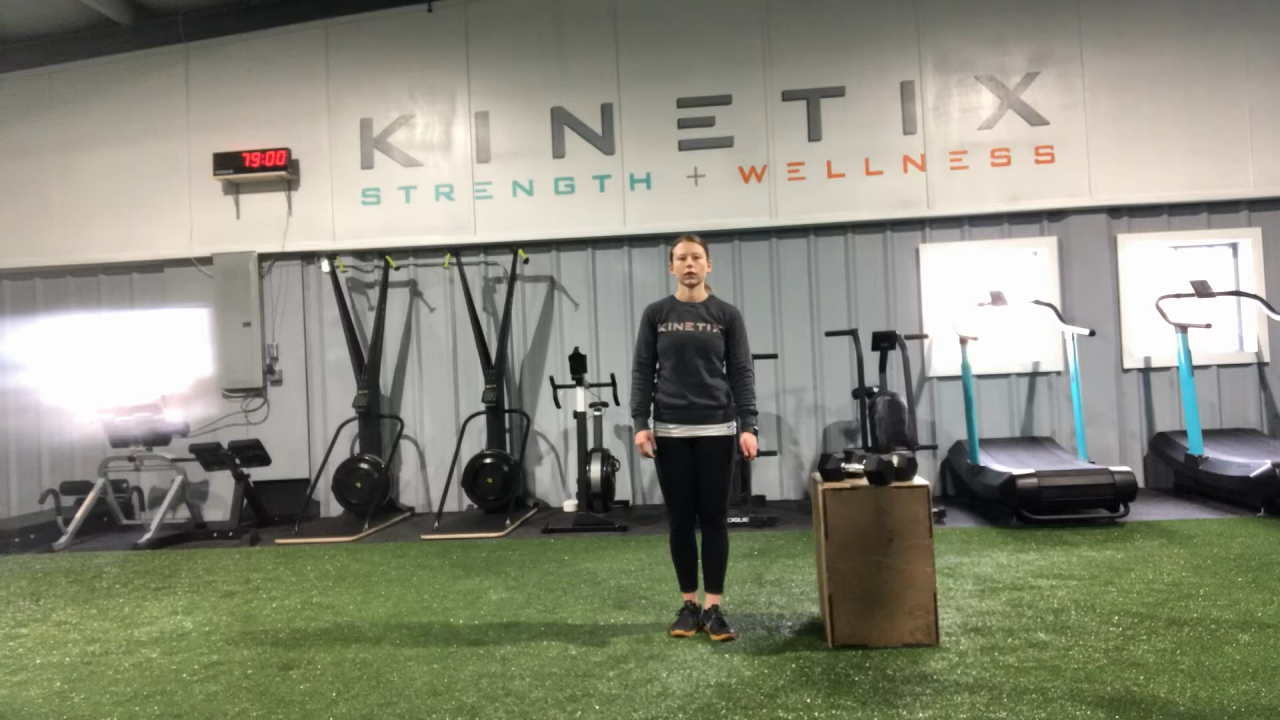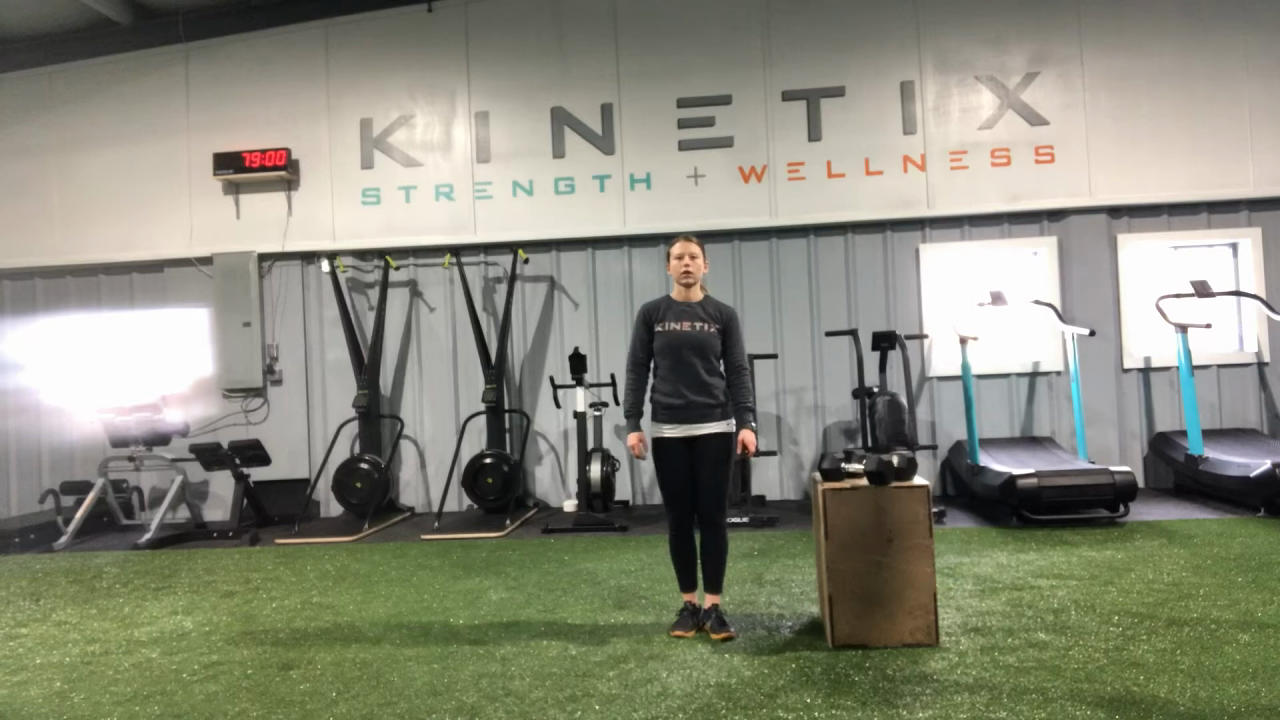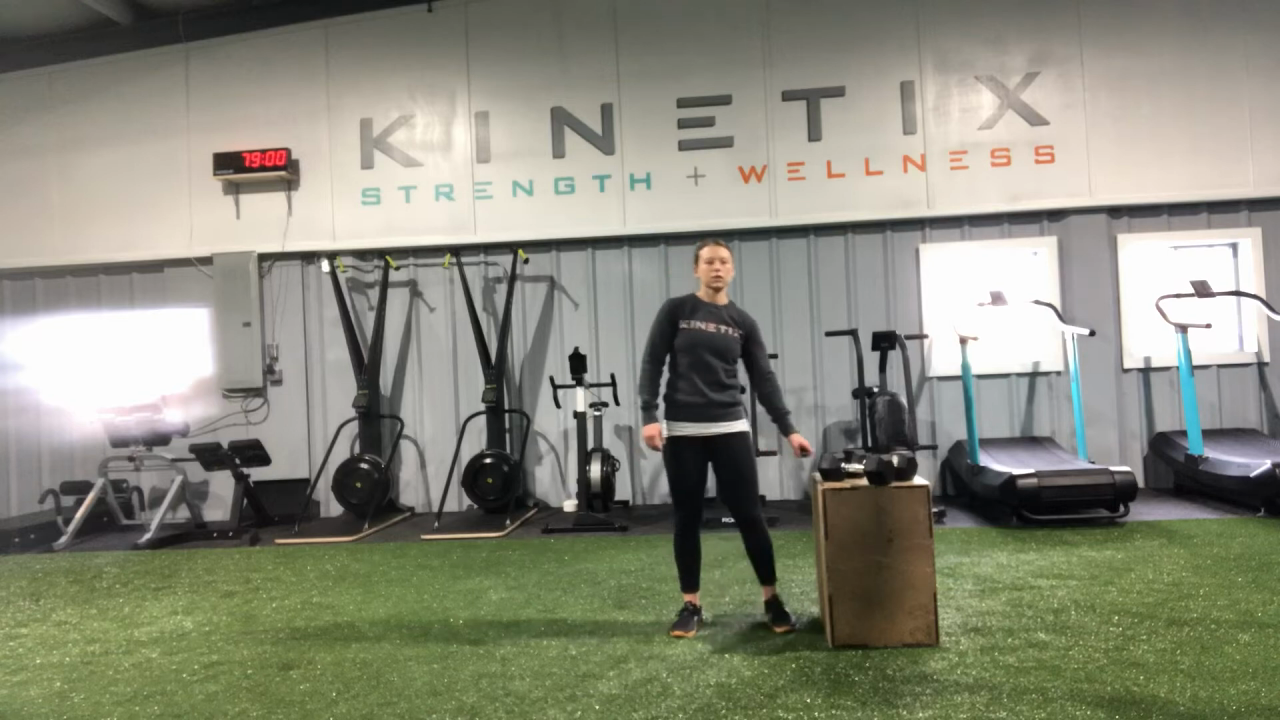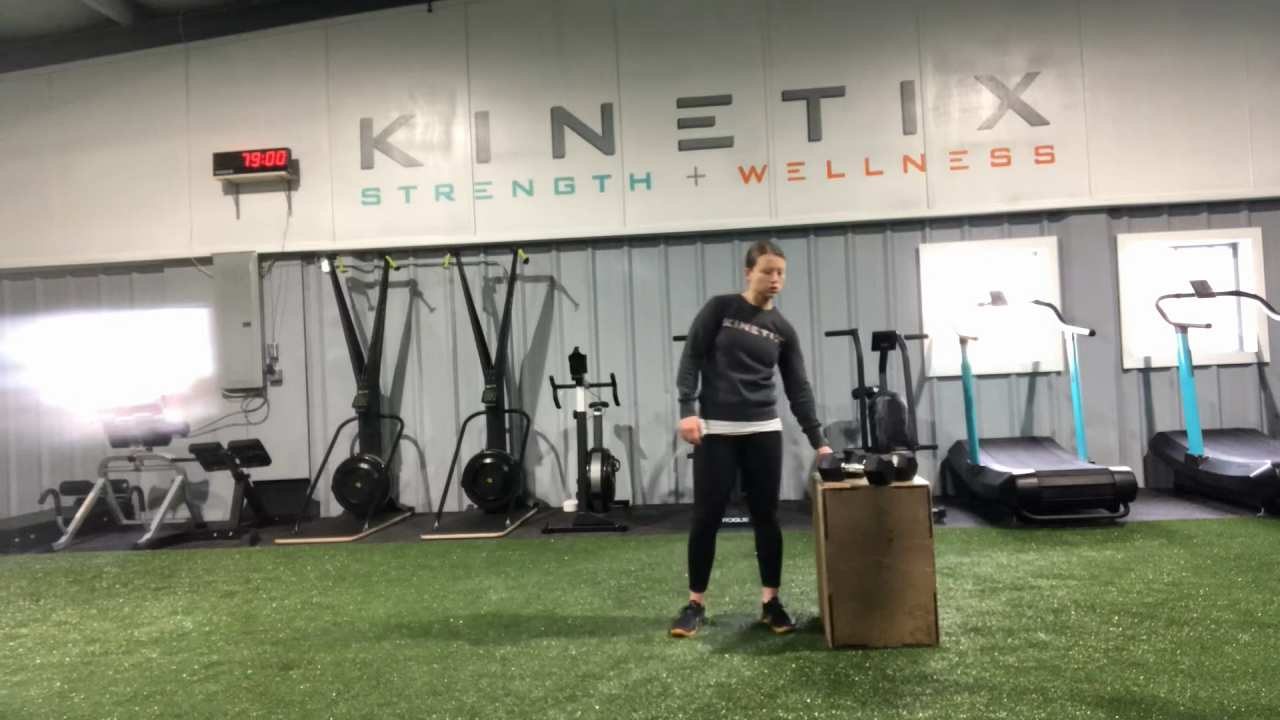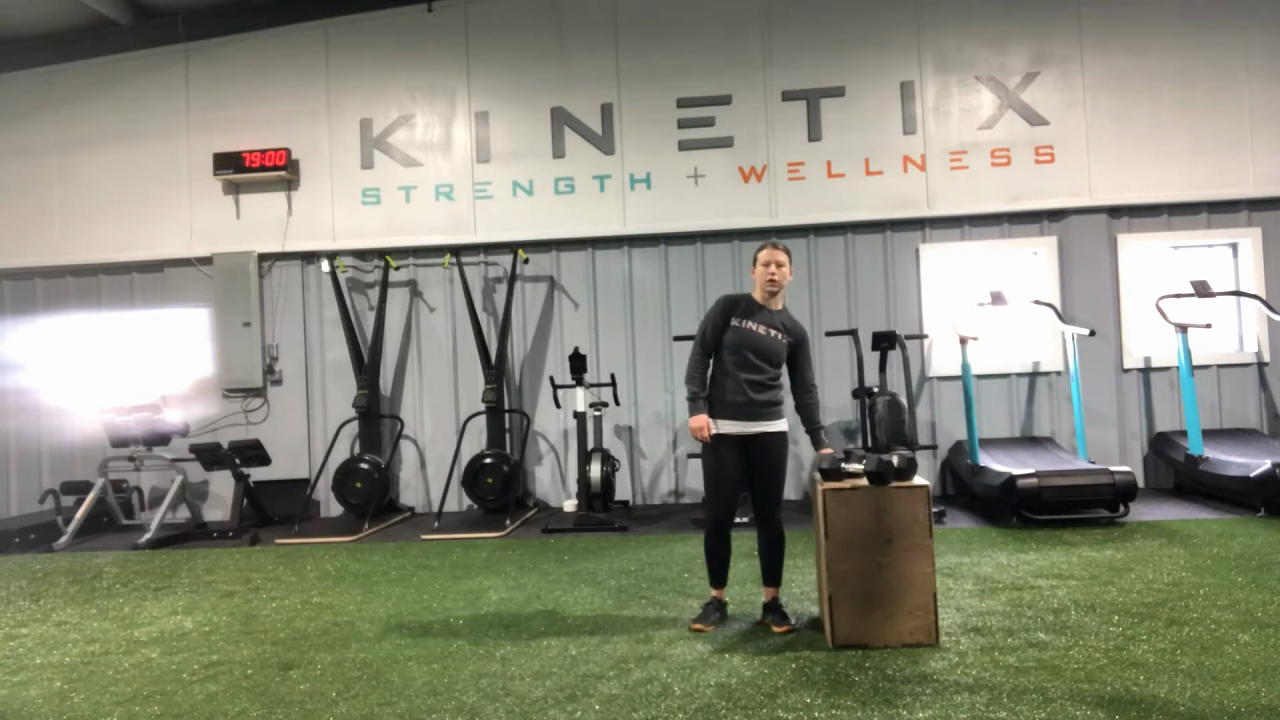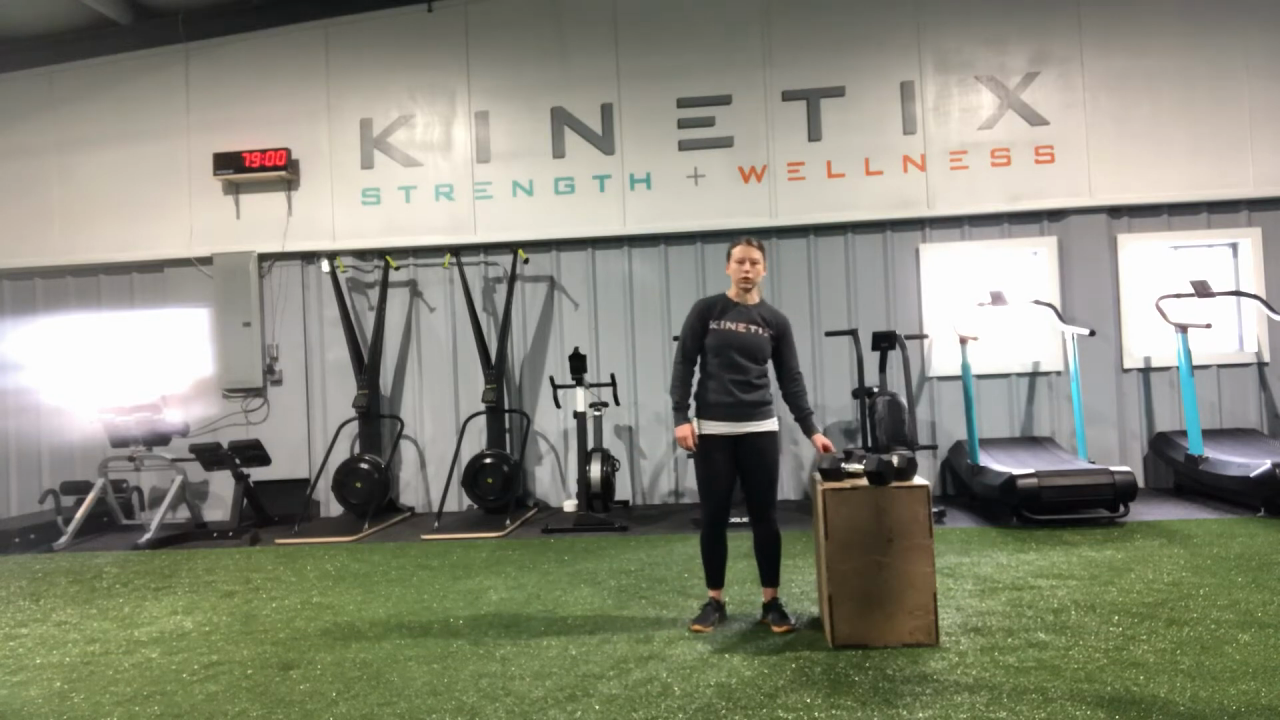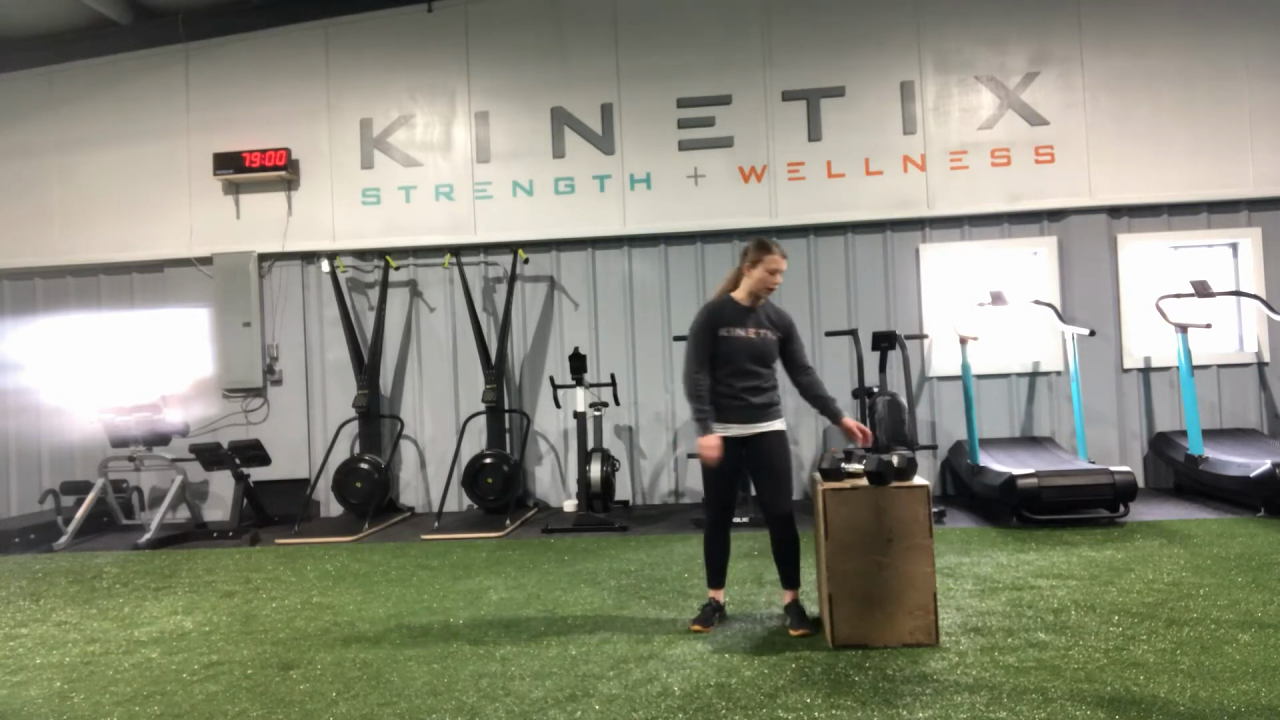
dt=0.4s
person 1, frame 1
left shoulder: (727, 315)
right shoulder: (656, 314)
left elbow: (741, 374)
right elbow: (643, 372)
left wrist: (748, 426)
right wrist: (641, 423)
left hip: (716, 429)
right hip: (670, 430)
left knee: (714, 518)
right knee: (680, 519)
left ankle: (713, 606)
right ankle: (689, 604)
person 1, frame 2
left shoulder: (723, 315)
right shoulder: (651, 313)
left elbow: (737, 372)
right elbow: (637, 371)
left wrist: (745, 423)
right wrist: (632, 424)
left hip: (714, 427)
right hip: (668, 430)
left knee: (712, 518)
right knee: (680, 519)
left ankle: (713, 607)
right ankle: (689, 604)
person 1, frame 3
left shoulder: (743, 322)
right shoulder: (674, 310)
left elbow: (763, 378)
right elbow: (652, 364)
left wrist: (788, 428)
right wrist: (649, 415)
left hip: (730, 427)
right hip: (682, 429)
left knee: (749, 515)
right knee: (687, 518)
left ankle: (772, 598)
right ankle: (691, 605)
person 1, frame 4
left shoulder: (783, 329)
right shoulder: (719, 308)
left elbow: (798, 387)
right elbow: (691, 358)
left wrist: (818, 440)
right wrist: (687, 409)
left hip: (763, 429)
right hip: (715, 428)
left knee: (766, 516)
right knee: (706, 516)
left ankle: (771, 601)
right ankle: (695, 603)
person 1, frame 5
left shoulder: (794, 330)
right shoulder: (728, 307)
left elbow: (804, 389)
right elbow: (700, 357)
left wrist: (820, 442)
right wrist: (696, 406)
left hip: (770, 429)
right hip: (722, 427)
left knee: (769, 516)
right knee: (718, 516)
left ankle: (772, 602)
right ankle: (717, 599)
person 1, frame 6
left shoulder: (775, 321)
right shoulder: (705, 310)
left elbow: (791, 379)
right elbow: (684, 365)
left wrist: (811, 429)
right wrist: (681, 416)
left hip: (760, 427)
right hip: (712, 428)
left knee: (764, 516)
right knee: (713, 516)
left ankle: (771, 602)
right ankle: (715, 601)
person 1, frame 7
left shoulder: (779, 320)
right shoulder: (713, 314)
left elbow: (802, 373)
right elbow: (695, 374)
left wrist: (838, 416)
right wrist: (706, 430)
left hip: (767, 427)
right hip: (721, 429)
left knee: (780, 513)
right knee: (717, 515)
left ankle: (792, 601)
right ankle: (715, 600)
